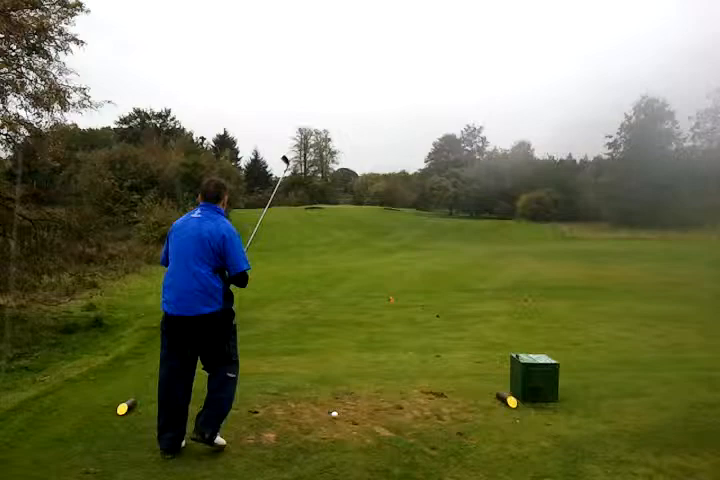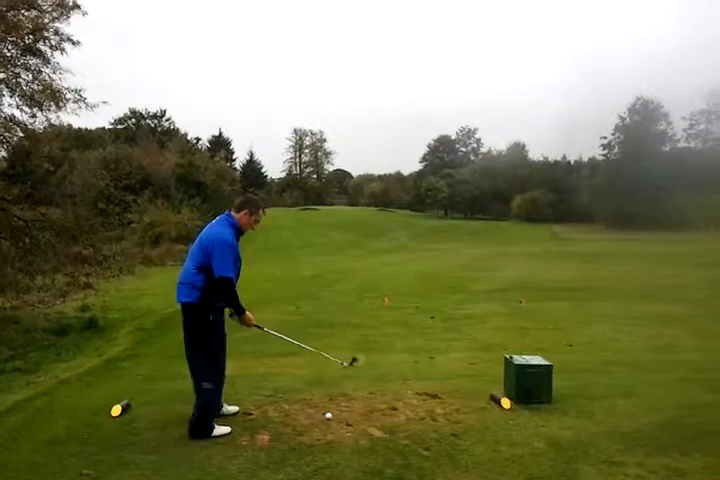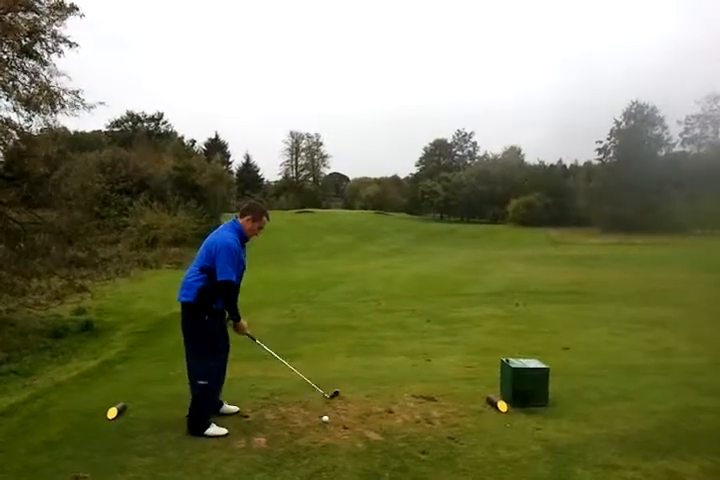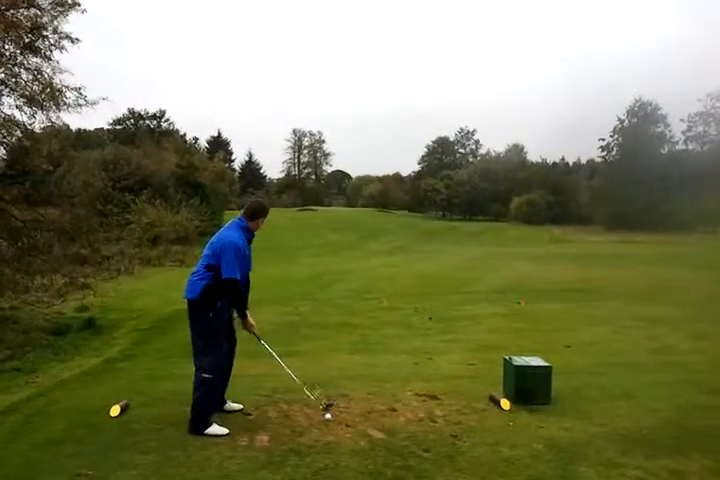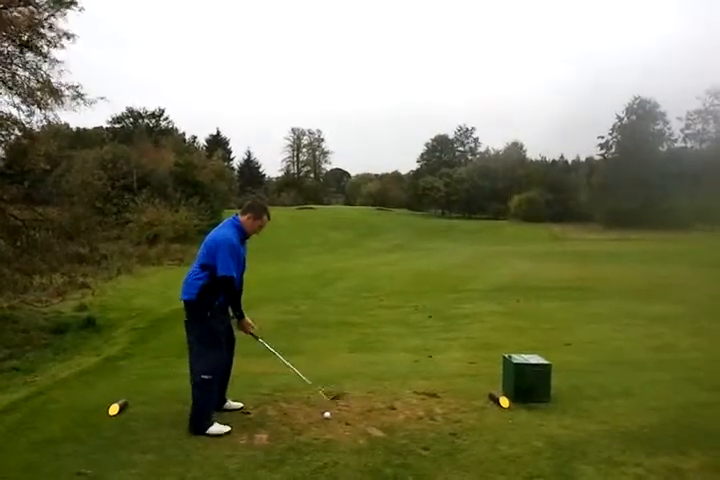
dt=1s
person 1, frame 1
left shoulder: (178, 225)
right shoulder: (224, 229)
left elbow: (166, 261)
right elbow: (241, 278)
right wrist: (226, 275)
left hip: (175, 310)
right hip: (211, 311)
left knee: (174, 375)
right knee: (224, 368)
left ankle: (170, 441)
right ankle: (207, 428)
person 1, frame 2
left shoulder: (222, 227)
right shoulder: (224, 237)
right elbow: (223, 282)
left wrist: (234, 308)
right wrist: (241, 311)
left hip: (202, 301)
right hip: (201, 304)
left knee: (213, 357)
right knee: (208, 362)
left ankle: (212, 404)
right ankle: (202, 425)
person 1, frame 3
left shoulder: (233, 236)
right shoulder: (227, 242)
left elbow: (231, 282)
right elbow: (225, 285)
left wrist: (233, 315)
right wrist: (236, 318)
left hip: (210, 303)
right hip: (199, 304)
left knee: (219, 353)
right knee: (205, 360)
left ankle: (212, 403)
right ankle: (199, 422)
person 1, frame 4
left shoulder: (240, 235)
right shoulder: (233, 241)
left elbow: (243, 277)
right elbow: (231, 283)
left wrist: (245, 310)
right wrist: (244, 316)
left hip: (217, 300)
right hip: (205, 301)
left knee: (226, 348)
right knee: (211, 357)
left ankle: (216, 400)
right ankle: (200, 421)
person 1, frame 5
left shoulder: (235, 234)
right shoulder: (226, 239)
left elbow: (234, 279)
right elbow: (226, 281)
left wrist: (237, 313)
right wrist: (240, 316)
left hip: (213, 300)
right hip: (201, 301)
left knee: (225, 347)
right knee: (208, 357)
left ankle: (216, 399)
right ankle: (200, 420)
